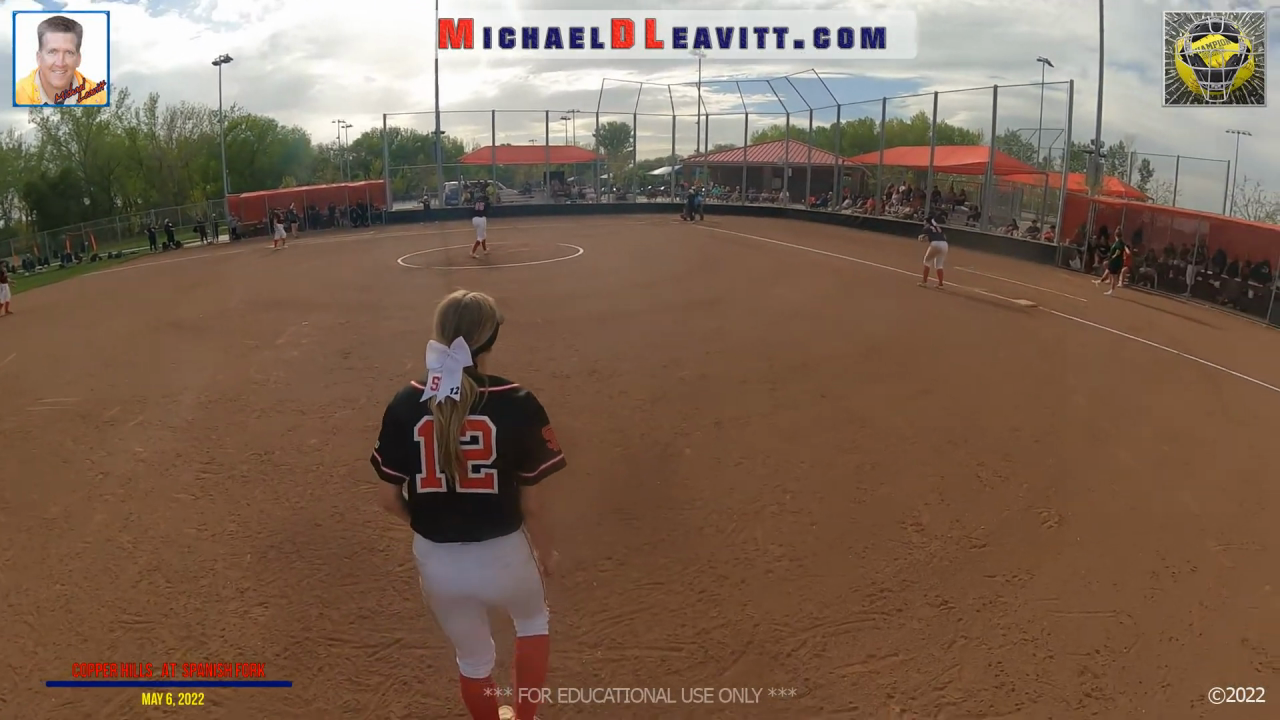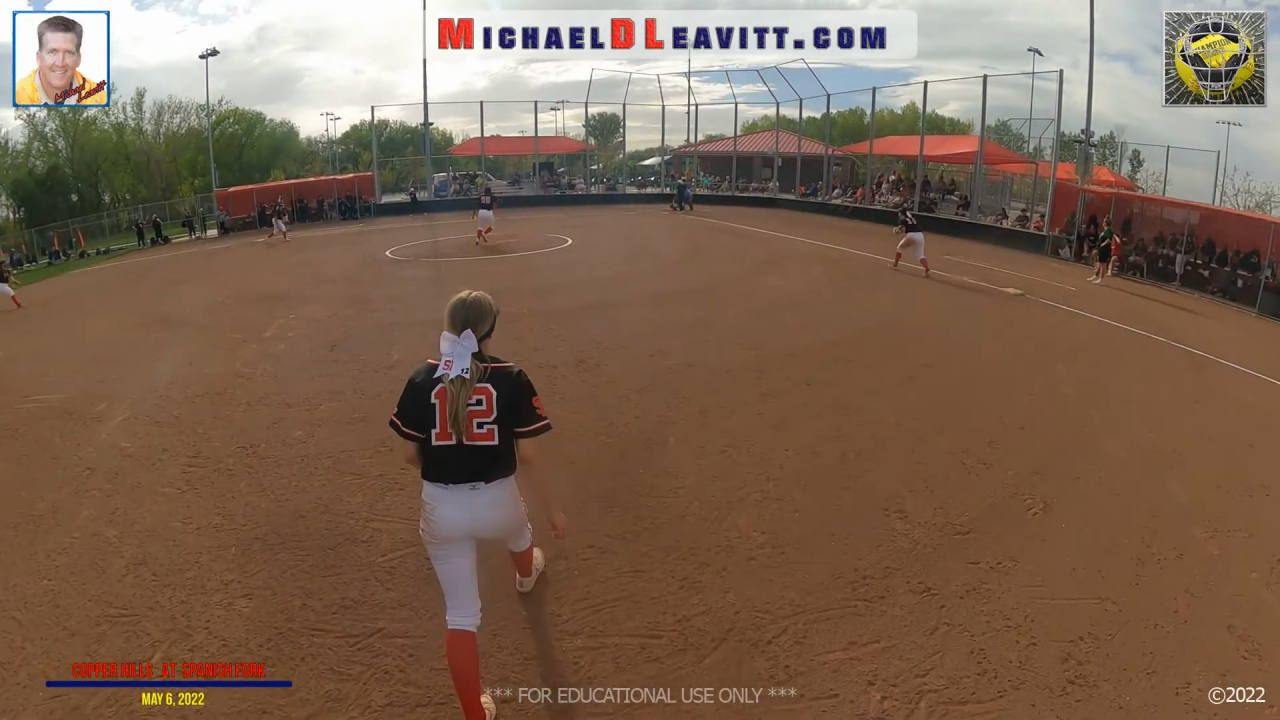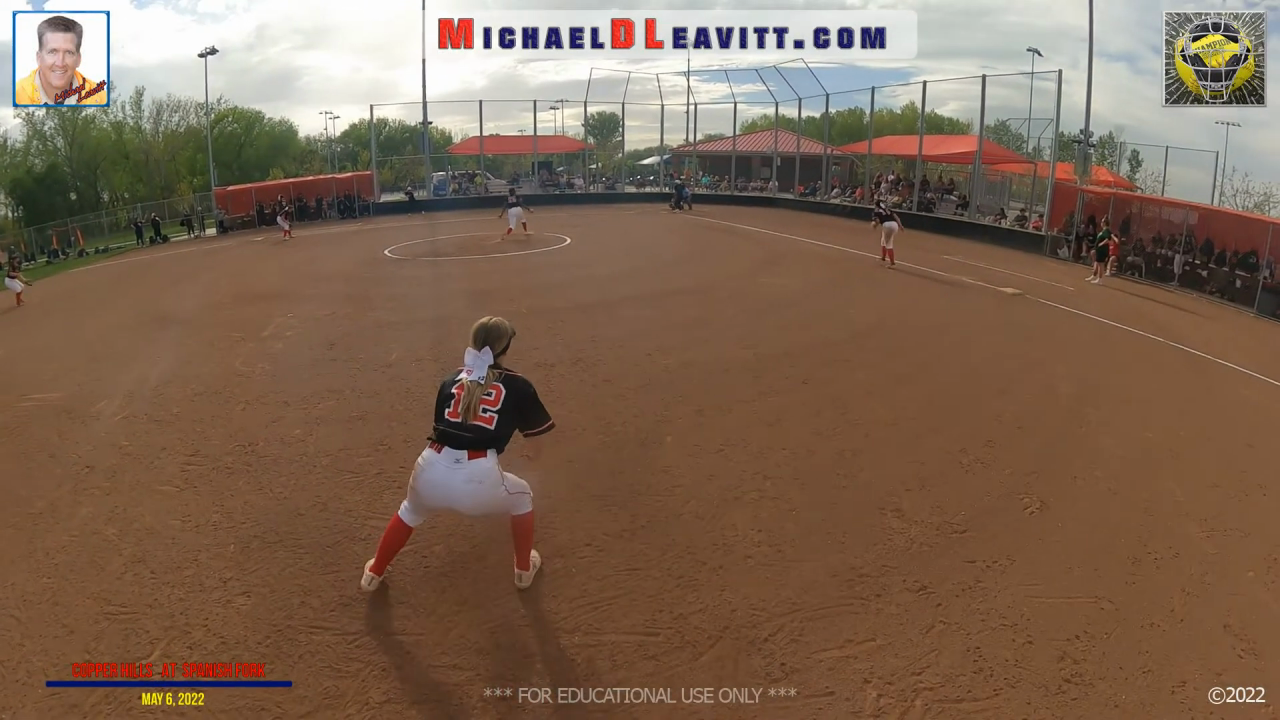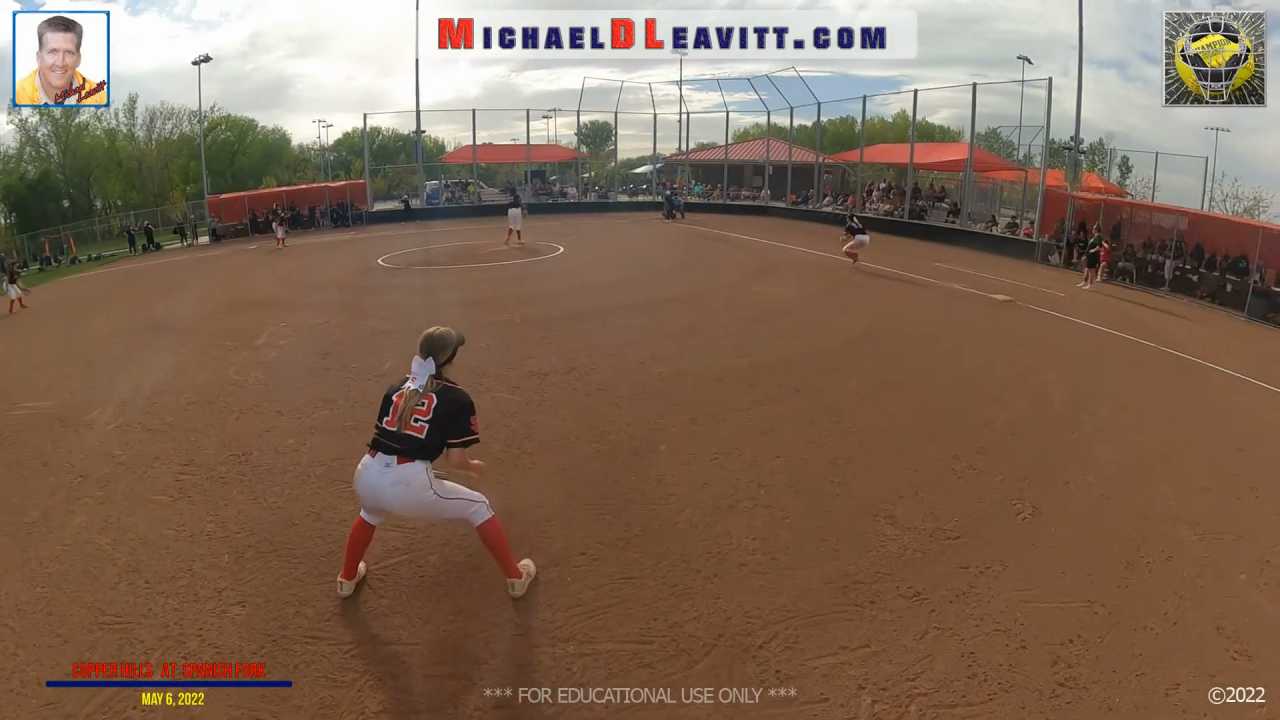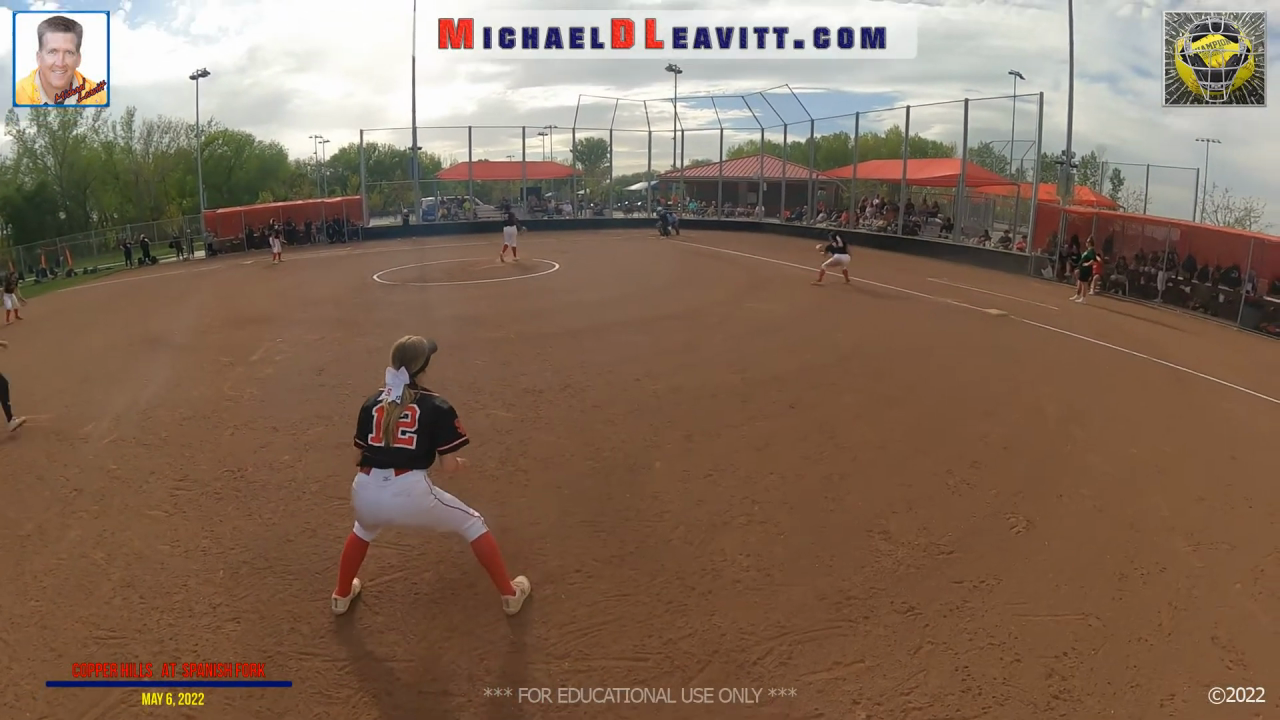
dt=0.4s
person 1, frame 1
left shoulder: (404, 405)
right shoulder: (516, 404)
left elbow: (389, 499)
right elbow: (531, 502)
right wrist: (545, 551)
left hip: (437, 562)
right hip: (503, 553)
left knee: (472, 658)
right knee: (532, 616)
person 1, frame 2
left shoulder: (421, 379)
right shoulder: (510, 379)
left elbow: (409, 454)
right elbow: (526, 456)
right wrist: (550, 508)
left hip: (441, 506)
right hip: (495, 500)
left knee: (461, 612)
right knee: (518, 531)
right ankle: (525, 573)
person 1, frame 3
left shoulder: (451, 382)
right shoulder: (520, 387)
right elbow: (534, 446)
left hip: (430, 472)
right hip: (479, 479)
left knee: (411, 511)
right knee: (522, 498)
left ankle: (375, 571)
right ankle: (524, 570)
person 1, frame 4
left shoulder: (396, 388)
right shoulder: (456, 399)
right elbow: (455, 461)
right wrist: (473, 466)
left hip: (367, 477)
right hip: (409, 484)
left knee: (371, 511)
right knee: (478, 508)
left ankle: (347, 578)
right ankle: (516, 576)
person 1, frame 5
left shoulder: (372, 402)
right shoulder: (436, 406)
right elbow: (448, 466)
right wrist: (461, 463)
left hip: (365, 491)
right hip: (411, 491)
left knee: (364, 529)
right knee: (473, 524)
left ankle: (342, 594)
right ankle: (510, 593)
